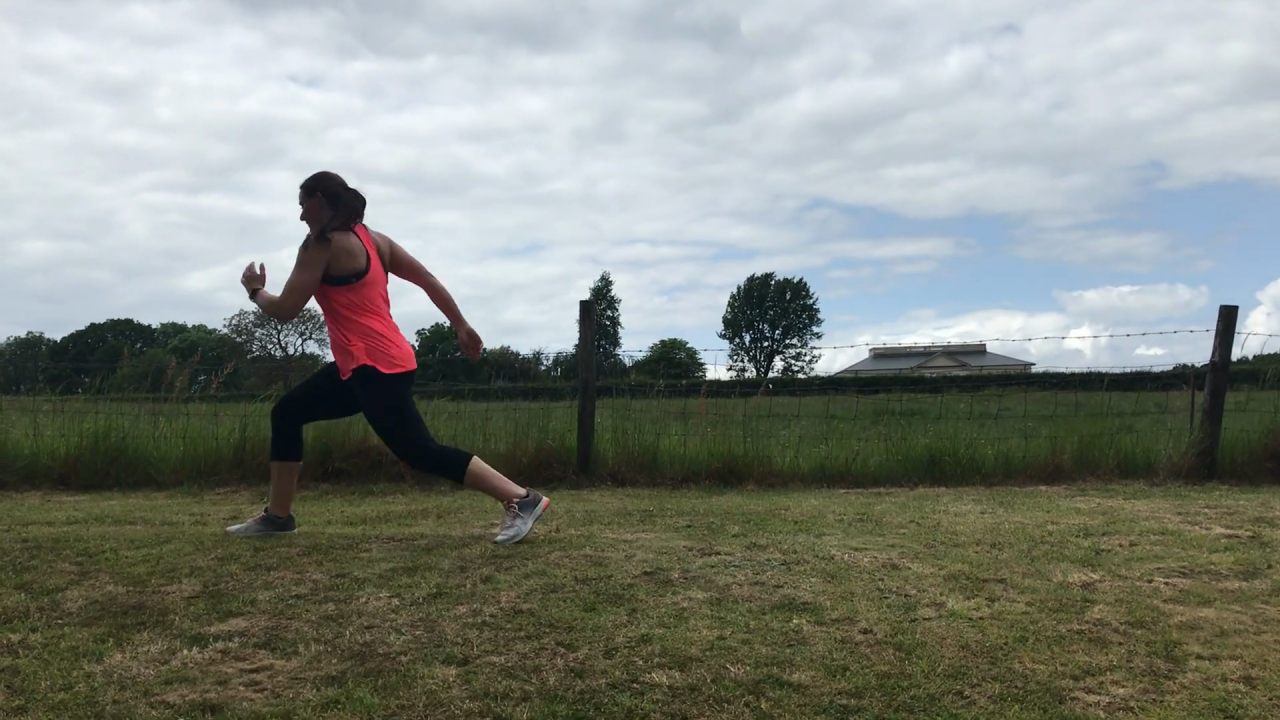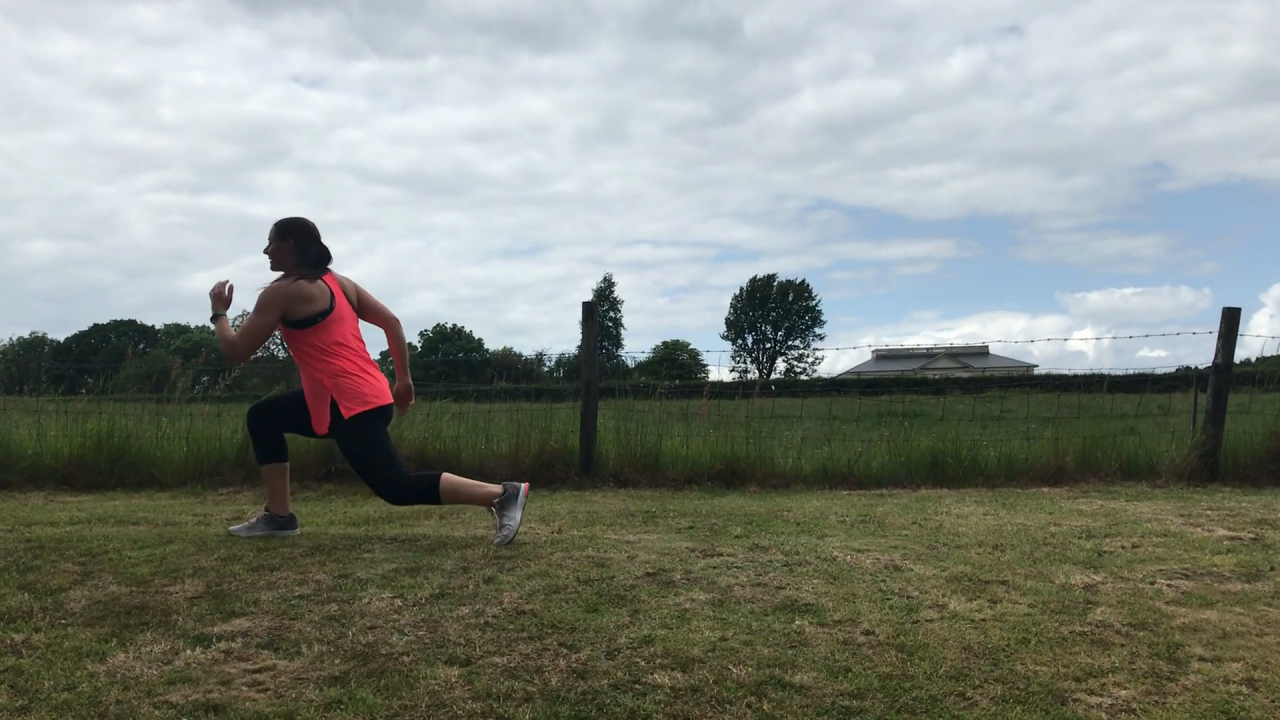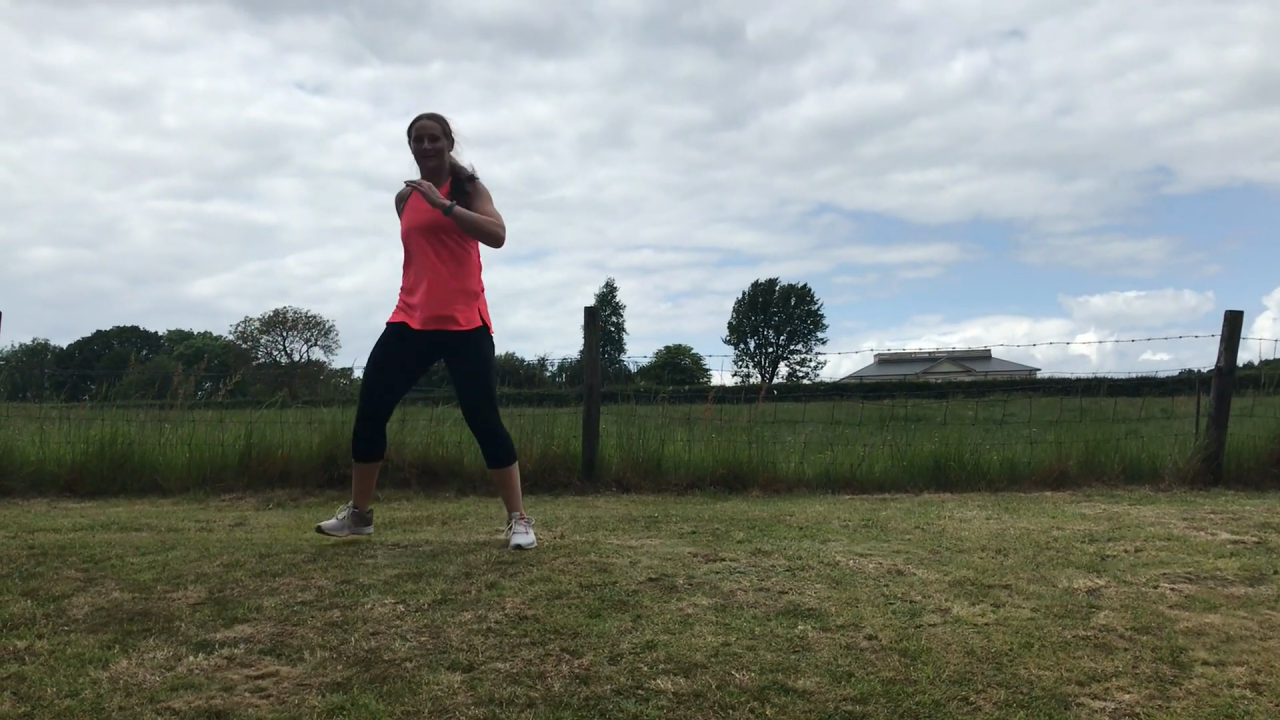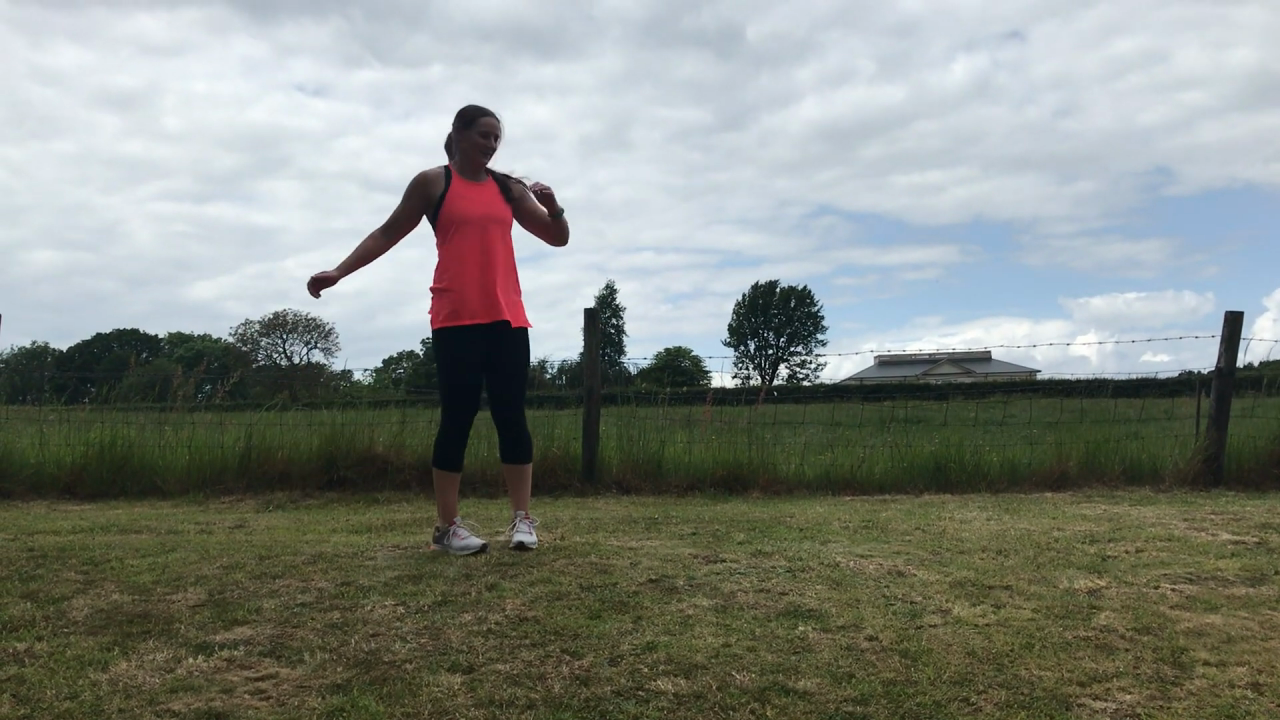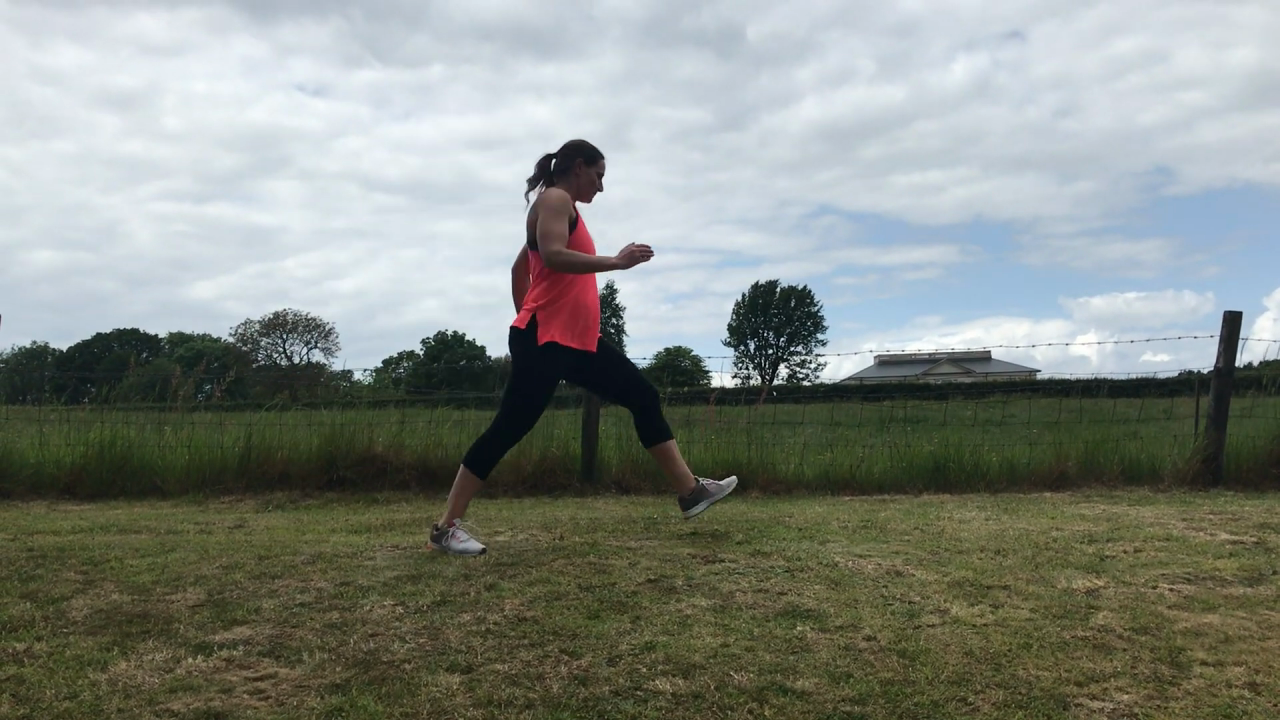
dt=0.5s
person 1, frame 1
left shoulder: (322, 244)
right shoulder: (372, 239)
left elbow: (285, 309)
right elbow: (428, 280)
left wrist: (255, 290)
right wrist: (461, 326)
left hip: (373, 366)
right hip: (367, 363)
left knee: (420, 451)
right knee: (287, 412)
left ankle: (520, 501)
right ankle: (278, 515)
person 1, frame 2
left shoulder: (282, 292)
right shoulder: (340, 283)
left elbow: (238, 351)
right elbow: (391, 322)
left wrist: (219, 313)
right wrist: (403, 378)
left hip: (350, 402)
right hip: (351, 395)
left knee: (397, 487)
right knee: (262, 417)
left ankle: (503, 495)
right ankle: (278, 515)
person 1, frame 3
left shoulder: (466, 188)
right shoulder: (406, 197)
left elbow: (496, 235)
left wrist: (443, 204)
left hip: (464, 320)
right hip: (411, 321)
left knee: (483, 419)
right knee: (371, 407)
left ankle: (519, 518)
right ankle: (358, 509)
person 1, frame 4
left shoulder: (509, 188)
right shoulder: (431, 182)
left elbow: (558, 237)
right elbow: (387, 234)
left wrist: (552, 206)
right wrist: (339, 271)
left hip: (507, 316)
right hip: (457, 316)
left knee: (512, 414)
right knee: (458, 417)
left ankle: (522, 517)
right ankle: (446, 526)
person 1, frame 5
left shoulder: (565, 207)
right shoulder: (555, 200)
left elbow: (521, 267)
right elbow: (548, 255)
left wrist: (525, 320)
right wrist: (615, 260)
left hip: (580, 340)
right hip: (548, 338)
left knee: (645, 398)
right knee: (510, 427)
left ankle: (691, 491)
right ankle: (446, 525)
